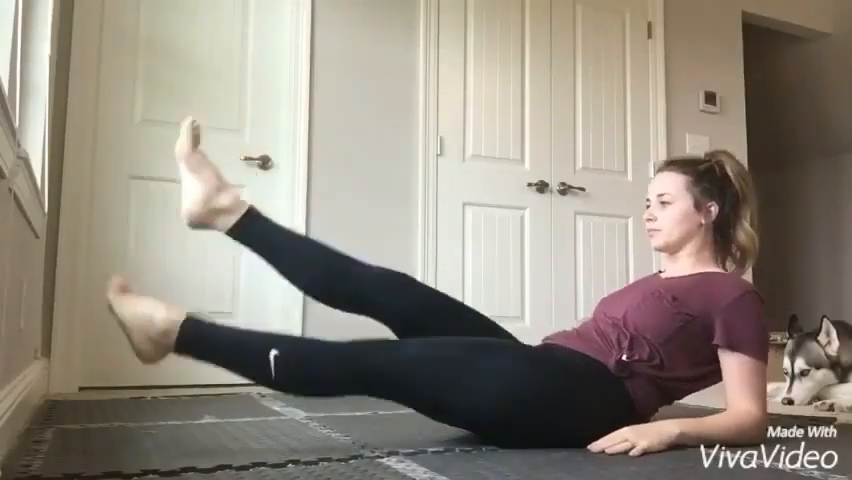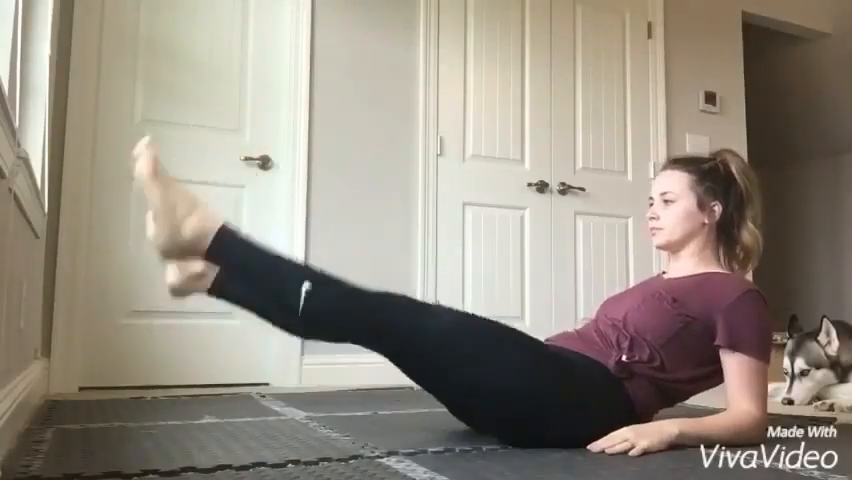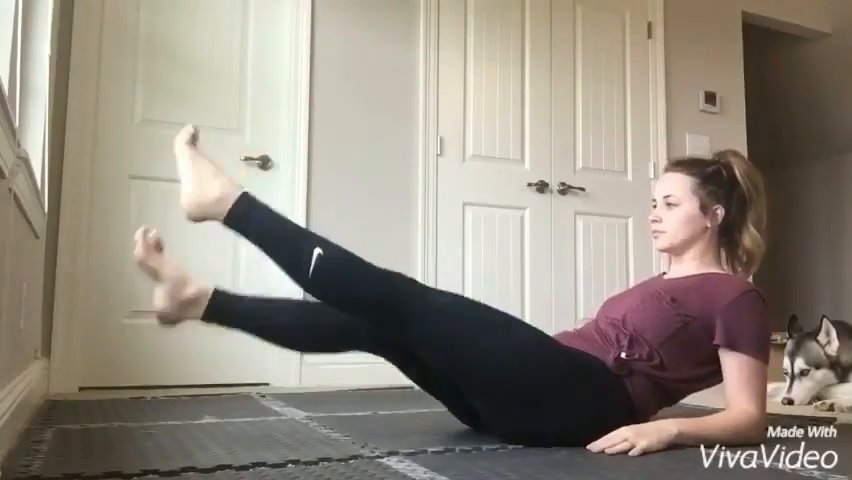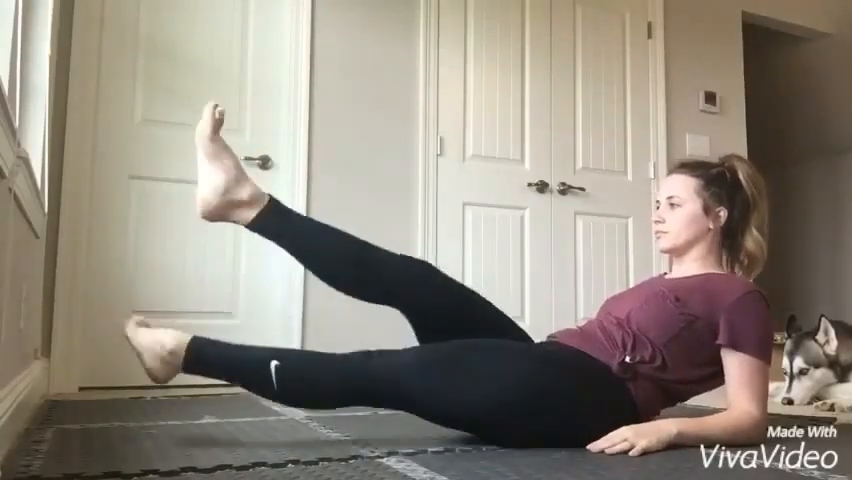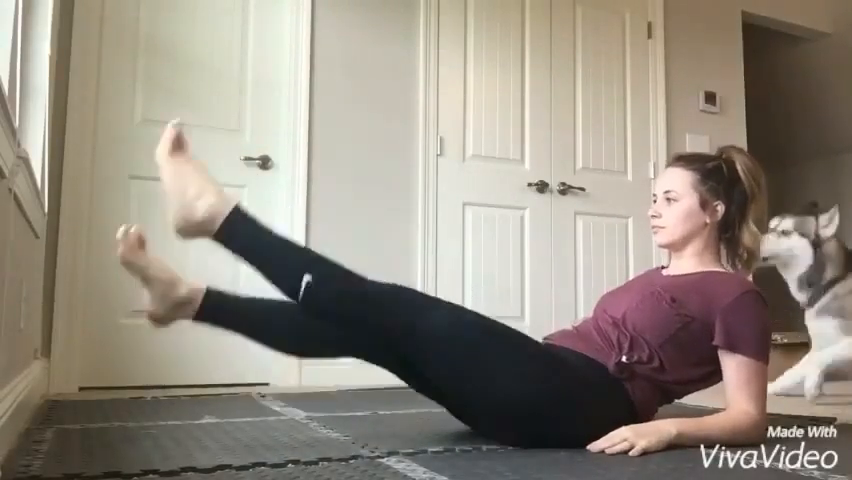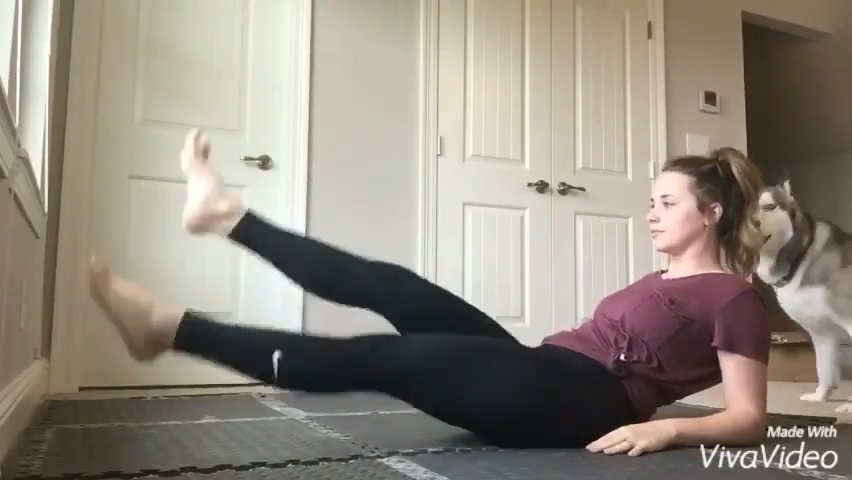
dt=0.2s
person 1, frame 1
left shoulder: (732, 297)
right shoulder: (660, 282)
left elbow: (749, 417)
left wrist: (670, 427)
left hip: (584, 403)
right hip: (545, 386)
left knee: (372, 361)
right knee: (389, 294)
left ankle: (178, 332)
right ankle: (229, 210)
person 1, frame 2
left shoulder: (733, 296)
right shoulder: (663, 283)
left elbow: (749, 417)
left wrist: (669, 427)
left hip: (585, 404)
right hip: (545, 398)
left knee: (398, 324)
right knee: (378, 316)
left ankle: (207, 235)
right ankle: (209, 271)
person 1, frame 3
left shoulder: (733, 297)
right shoulder: (664, 286)
left elbow: (750, 415)
left wrist: (668, 426)
left hip: (582, 401)
right hip: (544, 394)
left knee: (399, 301)
right knee: (370, 315)
left ankle: (226, 204)
right ankle: (198, 300)
person 1, frame 4
left shoulder: (736, 299)
right shoulder: (666, 284)
left elbow: (751, 418)
left wrist: (669, 426)
left hip: (581, 402)
right hip: (547, 384)
left knee: (387, 372)
right knee: (410, 280)
left ankle: (188, 351)
right ankle: (248, 201)
person 1, frame 5
left shoulder: (734, 298)
right shoulder: (658, 279)
left elbow: (749, 417)
left wrist: (667, 426)
left hip: (582, 405)
right hip: (541, 389)
left knee: (399, 312)
right knee: (367, 320)
right ankle: (193, 298)
person 1, frame 6
left shoulder: (734, 297)
right shoulder: (661, 280)
left elbow: (748, 417)
left wrist: (655, 422)
left hip: (581, 406)
right hip: (544, 382)
left knee: (388, 359)
right knee: (397, 292)
left ankle: (172, 327)
right ankle: (228, 215)
